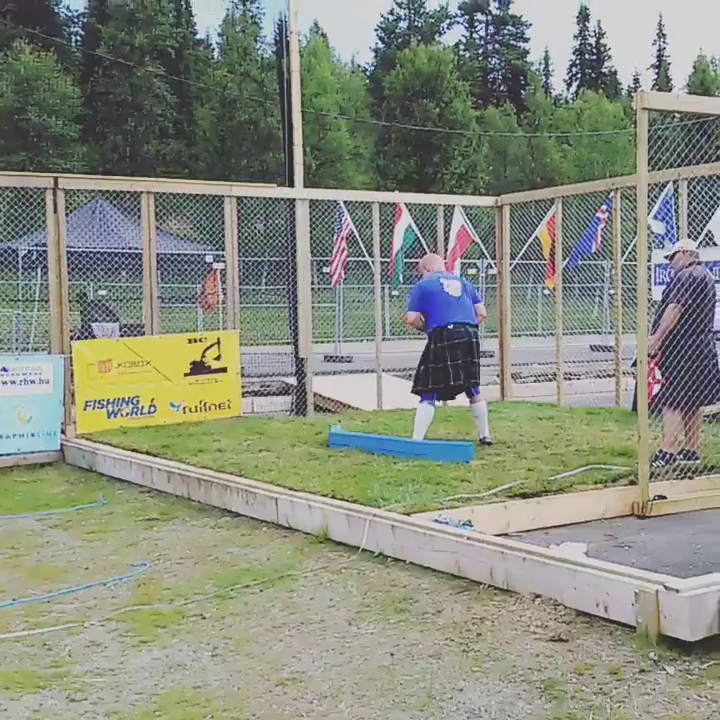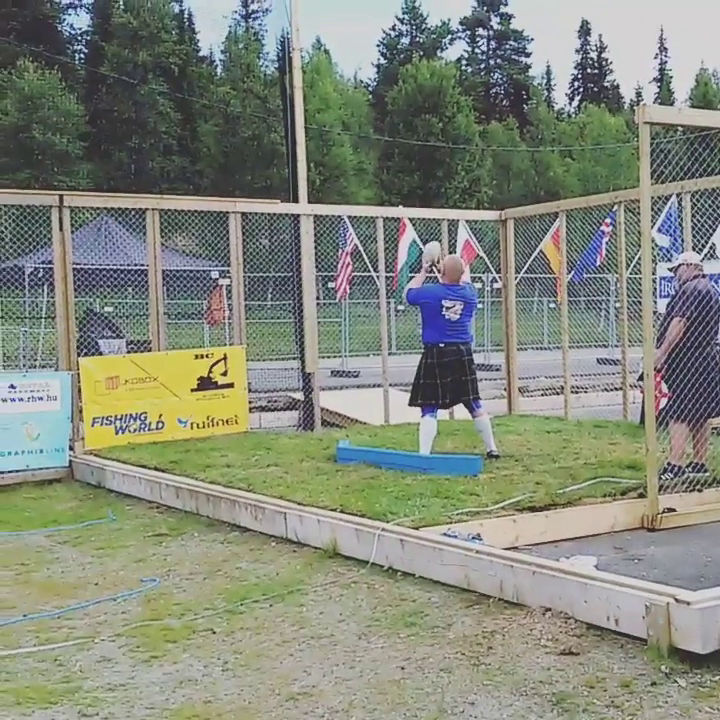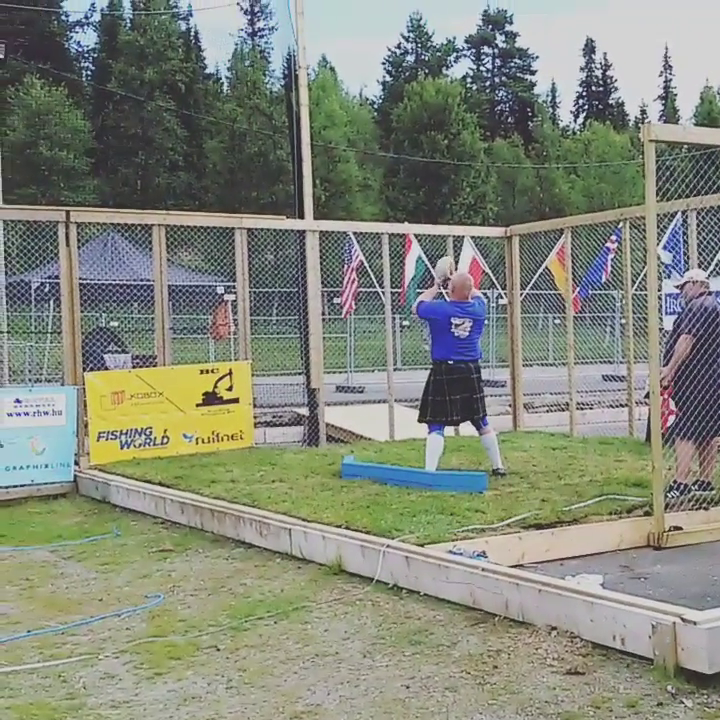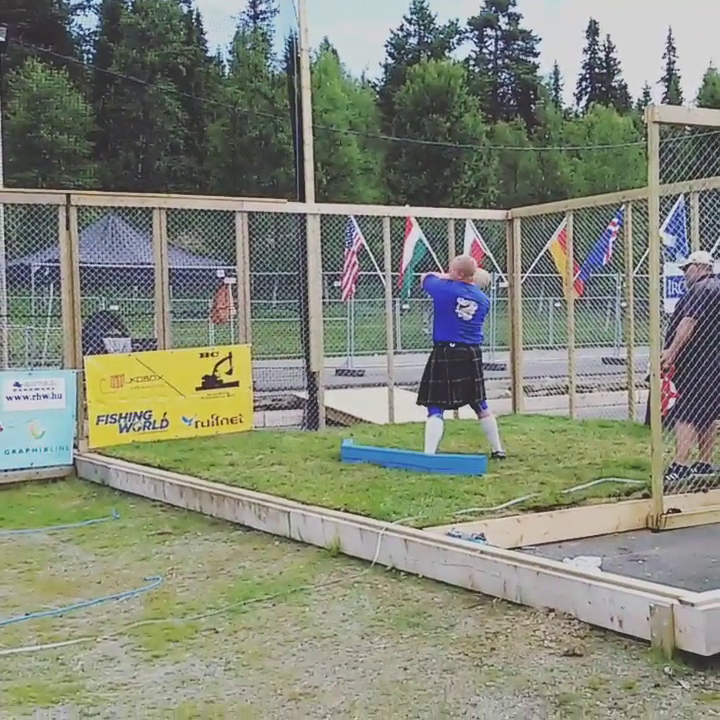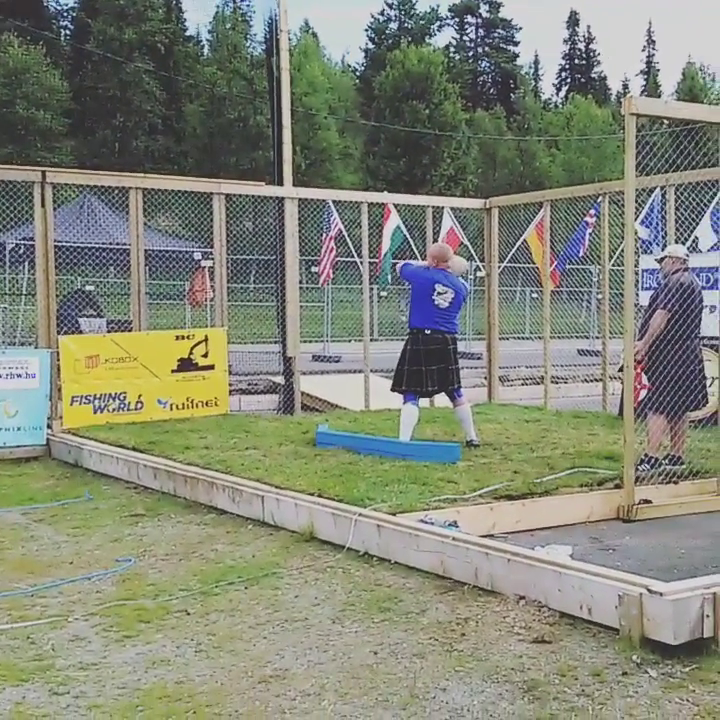
dt=1s
person 1, frame 1
left shoulder: (687, 276)
left elbow: (675, 308)
left wrist: (656, 338)
left hip: (683, 347)
right hip: (701, 346)
left knee: (673, 401)
right knee: (693, 401)
left ankle: (668, 454)
right ankle: (691, 452)
person 1, frame 2
left shoulder: (691, 289)
left elbow: (680, 321)
left wrist: (662, 351)
left hip: (687, 361)
left knee: (679, 414)
right knee: (700, 414)
left ankle: (675, 467)
right ankle: (699, 464)
person 1, frame 3
left shoulder: (698, 306)
left elbow: (688, 339)
left wrist: (670, 368)
left hip: (695, 379)
left knee: (685, 431)
left ankle: (681, 484)
person 1, frame 4
left shoulder: (701, 289)
left elbow: (689, 321)
left wrist: (671, 350)
right wrist: (676, 351)
left hip: (696, 360)
left knee: (685, 414)
left ankle: (681, 466)
person 1, frame 5
left shoulder: (676, 282)
right shoulder: (692, 283)
left elbow: (663, 314)
left wrist: (645, 342)
left hip: (669, 353)
right hip: (686, 353)
left knee: (657, 405)
right knee: (678, 406)
left ankle: (652, 458)
right ankle: (676, 456)
person 2, frame 1
left shoulder: (423, 285)
right shoulder: (463, 283)
left elbow: (411, 319)
right elbow: (481, 314)
left wrist: (428, 328)
left hip: (443, 338)
right hip: (469, 336)
left knee: (428, 394)
right knee: (473, 389)
left ankle: (416, 441)
right ankle: (485, 436)
person 2, frame 2
left shoulder: (428, 292)
right shoulder: (469, 293)
left elbow: (408, 293)
left wrist: (424, 272)
right wrist: (456, 268)
left hip: (435, 355)
right hip: (462, 354)
left knee: (429, 408)
right knee: (474, 404)
left ankle: (424, 455)
right ankle: (492, 449)
person 2, frame 3
left shoulder: (438, 309)
right shoulder: (478, 309)
left elbow: (418, 306)
right elbow: (477, 295)
left wrist: (435, 287)
right wrist: (460, 281)
left hip: (444, 373)
right hip: (471, 372)
left knee: (436, 425)
right knee: (481, 422)
left ankle: (430, 472)
right ankle: (498, 466)
person 2, frame 4
left shoulder: (444, 289)
right shoulder: (482, 298)
left elbow: (425, 277)
left wrist: (448, 278)
right wrist: (475, 284)
left hip: (445, 355)
right hip: (472, 355)
left knee: (436, 409)
right knee: (480, 405)
left ankle: (429, 455)
right ankle: (497, 450)
person 2, frame 5
left shoulder: (421, 275)
right shoulder: (459, 285)
left elbow: (401, 266)
right wrist: (454, 273)
left hip: (420, 341)
right hip: (447, 343)
left knee: (411, 395)
right knee: (455, 393)
left ankle: (404, 442)
right ankle: (472, 438)
